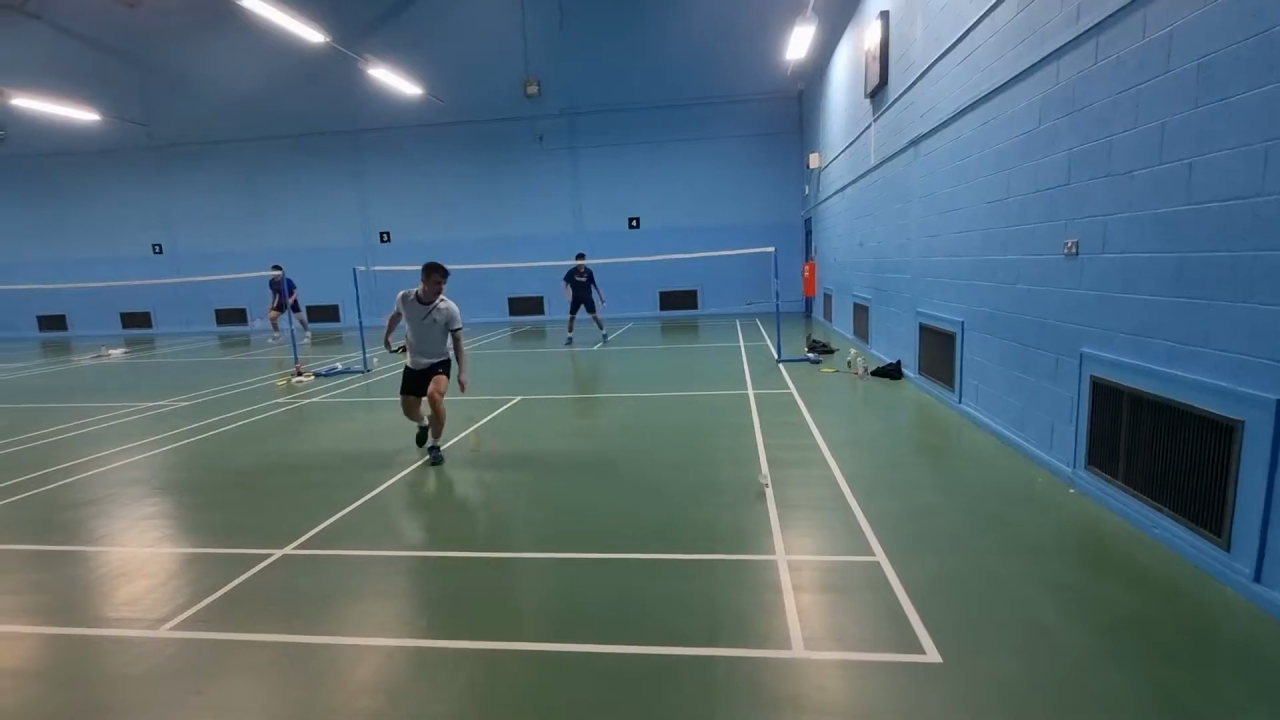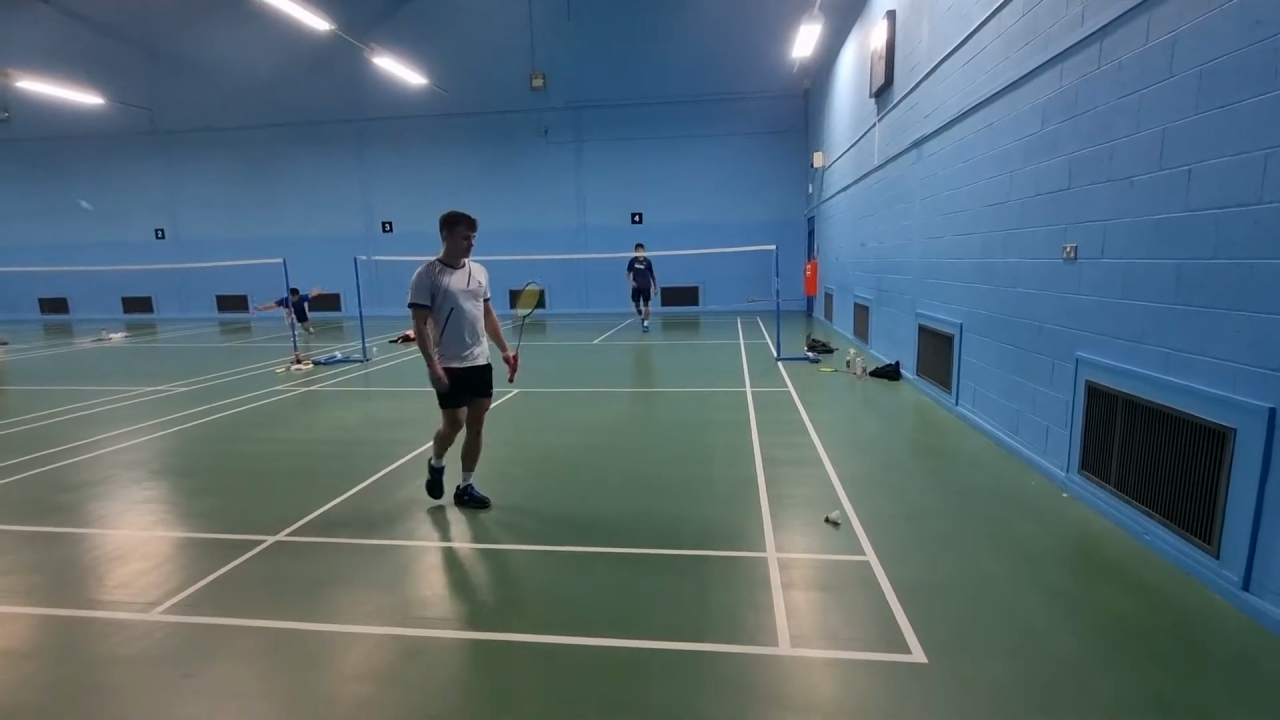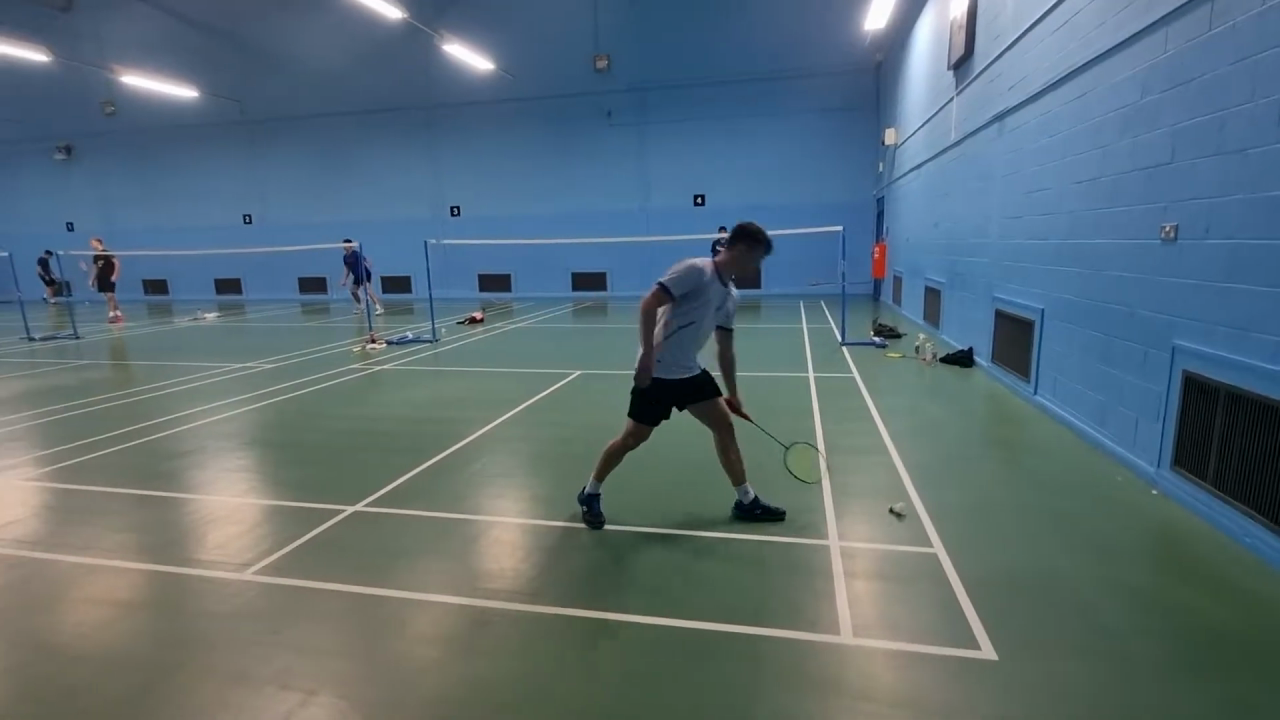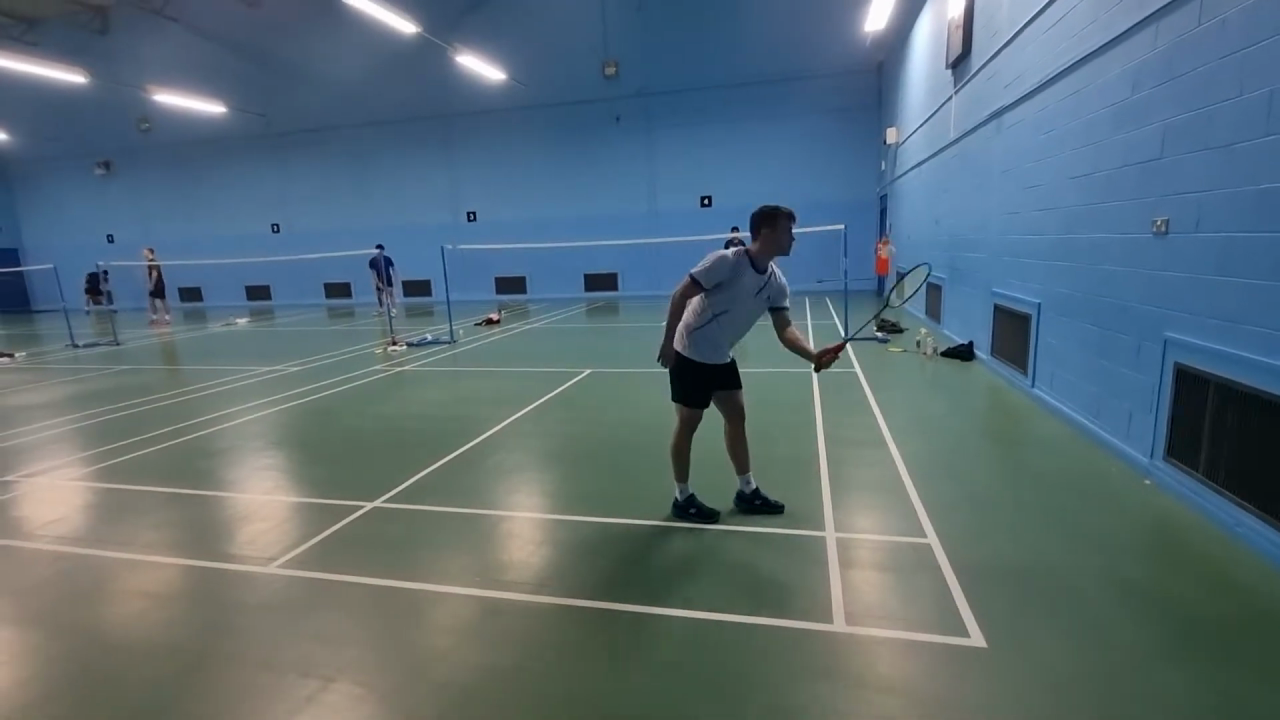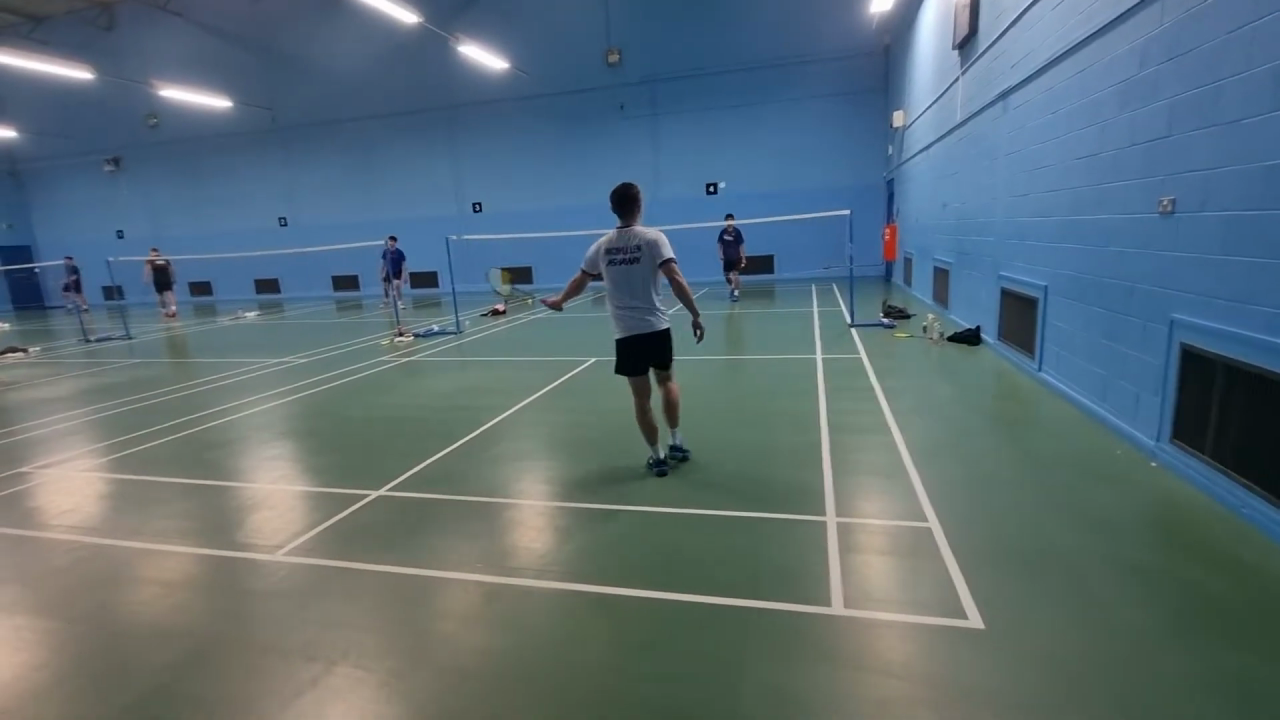
dt=1s
person 1, frame 1
left shoulder: (449, 308)
right shoulder: (404, 298)
left elbow: (458, 342)
right elbow: (396, 316)
left wrist: (462, 373)
right wrist: (387, 335)
left hip: (439, 363)
right hip: (414, 366)
left knee: (435, 396)
right knee: (409, 410)
left ankle: (434, 446)
right ankle: (423, 424)
person 1, frame 2
left shoulder: (479, 271)
right shoulder: (427, 275)
right elbow: (421, 325)
left wrist: (505, 350)
right wrist: (433, 365)
left hip: (480, 362)
right hip: (450, 364)
left knee: (476, 424)
right knee: (454, 424)
left ankle: (466, 486)
right ankle: (436, 463)
person 1, frame 3
left shoulder: (730, 295)
right shoulder: (696, 271)
left elbow: (725, 347)
right elbow: (648, 306)
left wrist: (732, 393)
right wrist: (648, 356)
left hip: (690, 372)
right hip: (657, 372)
left knee: (724, 426)
right knee: (634, 437)
left ankle: (746, 501)
right ankle: (591, 493)
person 1, frame 4
left shoulder: (776, 283)
right shoulder: (725, 262)
left elbow: (786, 330)
right elbow: (681, 297)
left wrist: (812, 355)
right wrist: (668, 343)
left hip: (721, 358)
right hip: (691, 355)
left knee: (736, 416)
right knee: (688, 423)
left ankle: (748, 493)
right ankle: (682, 499)
person 1, frame 5
left shoulder: (601, 247)
right shoulder: (653, 238)
left elbow: (580, 281)
right elbow: (675, 279)
left wrist: (558, 301)
right wrist: (695, 315)
left hip: (626, 331)
right hip: (657, 327)
left knee: (641, 394)
right knee: (666, 381)
left ankle: (658, 456)
right ankle: (676, 443)
